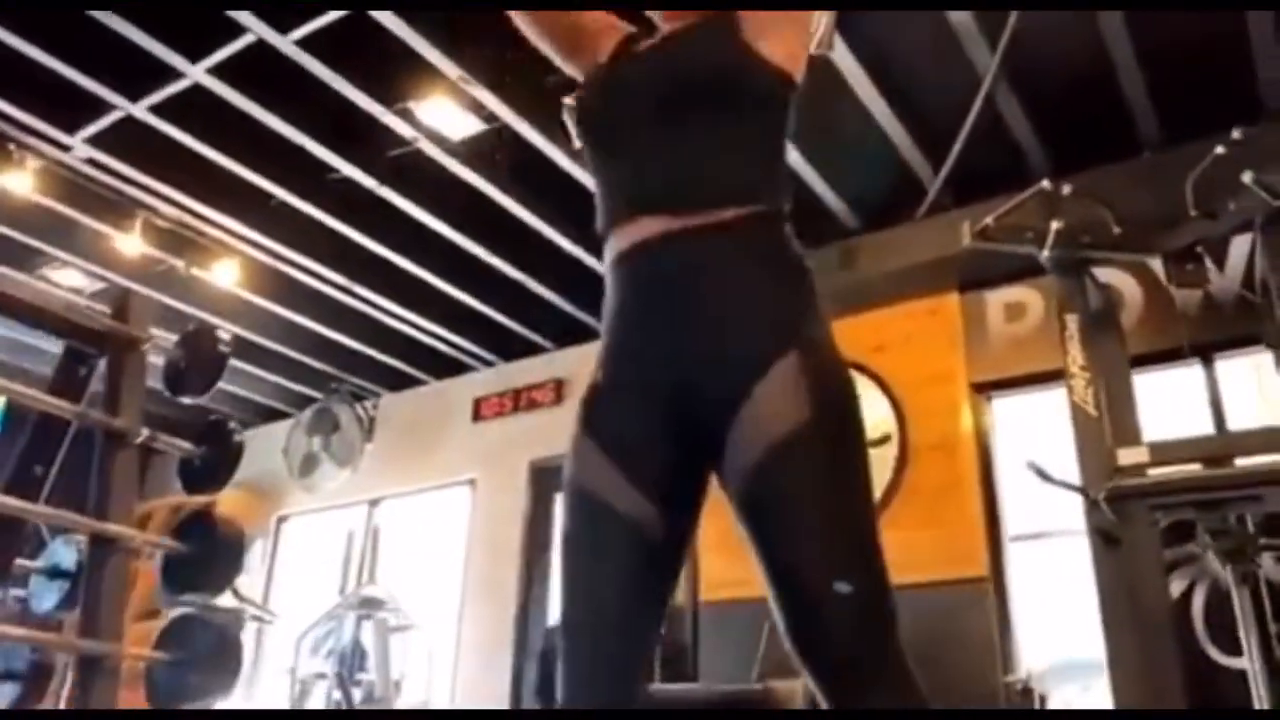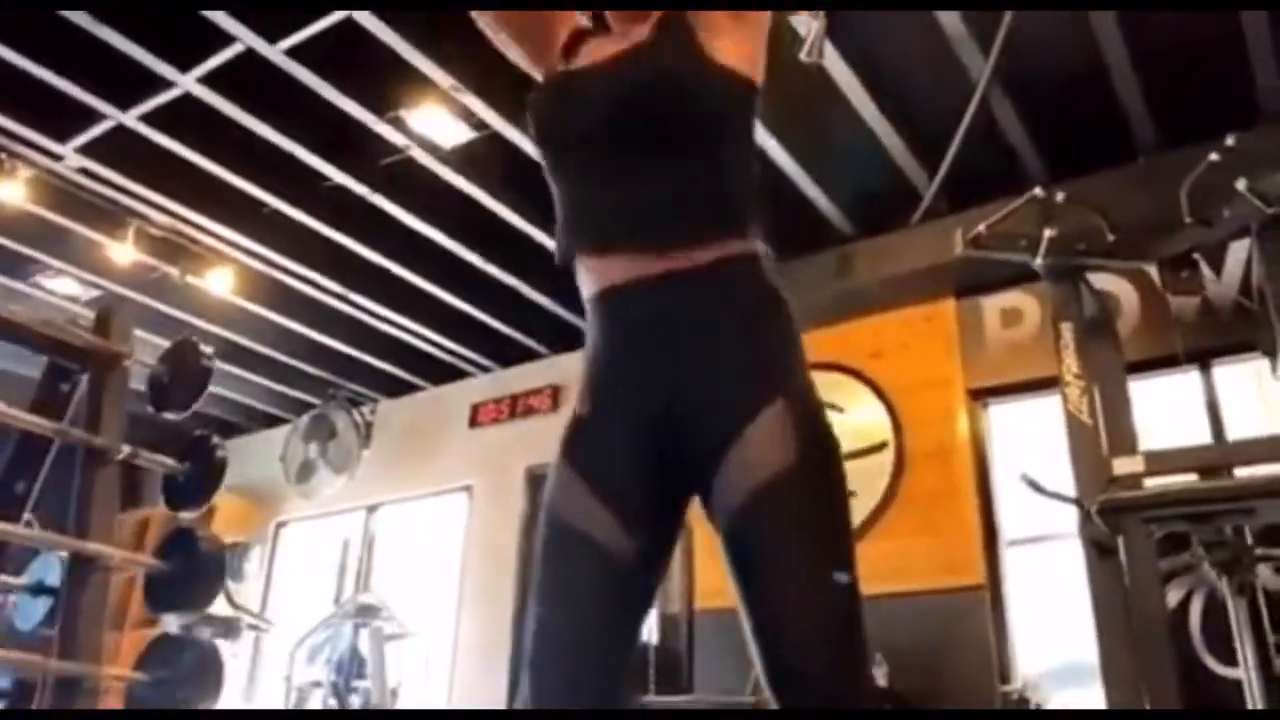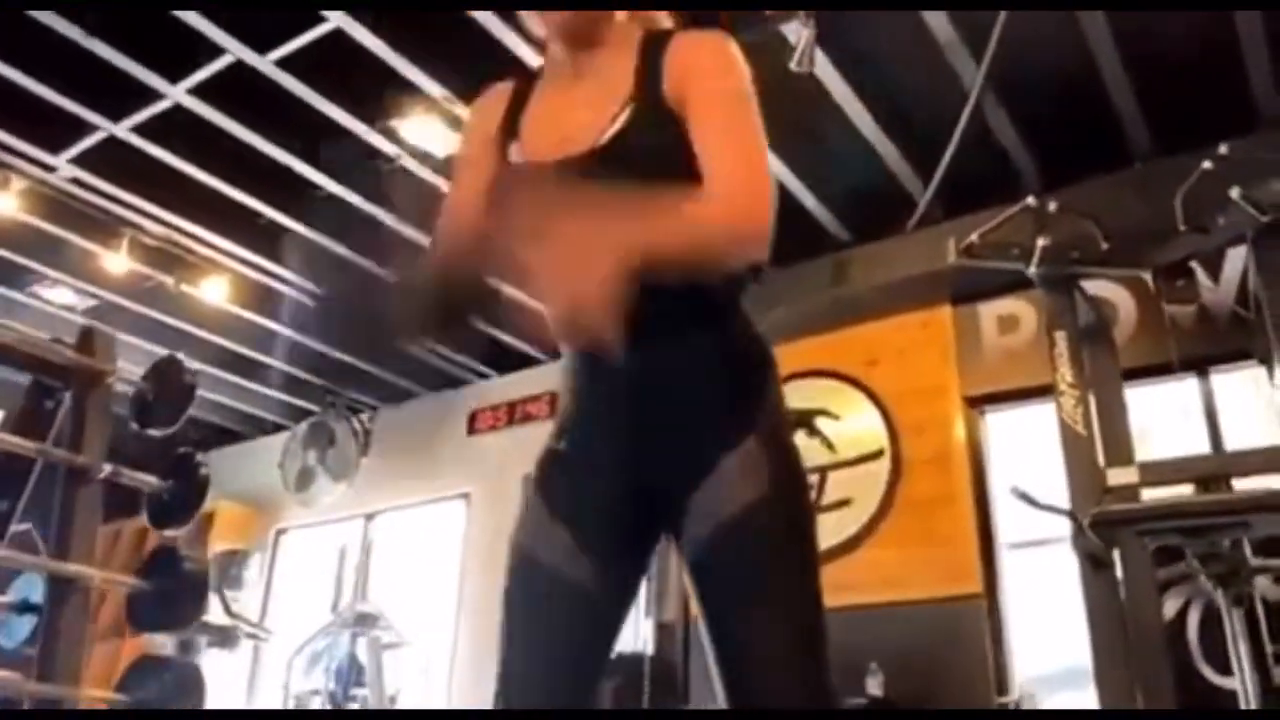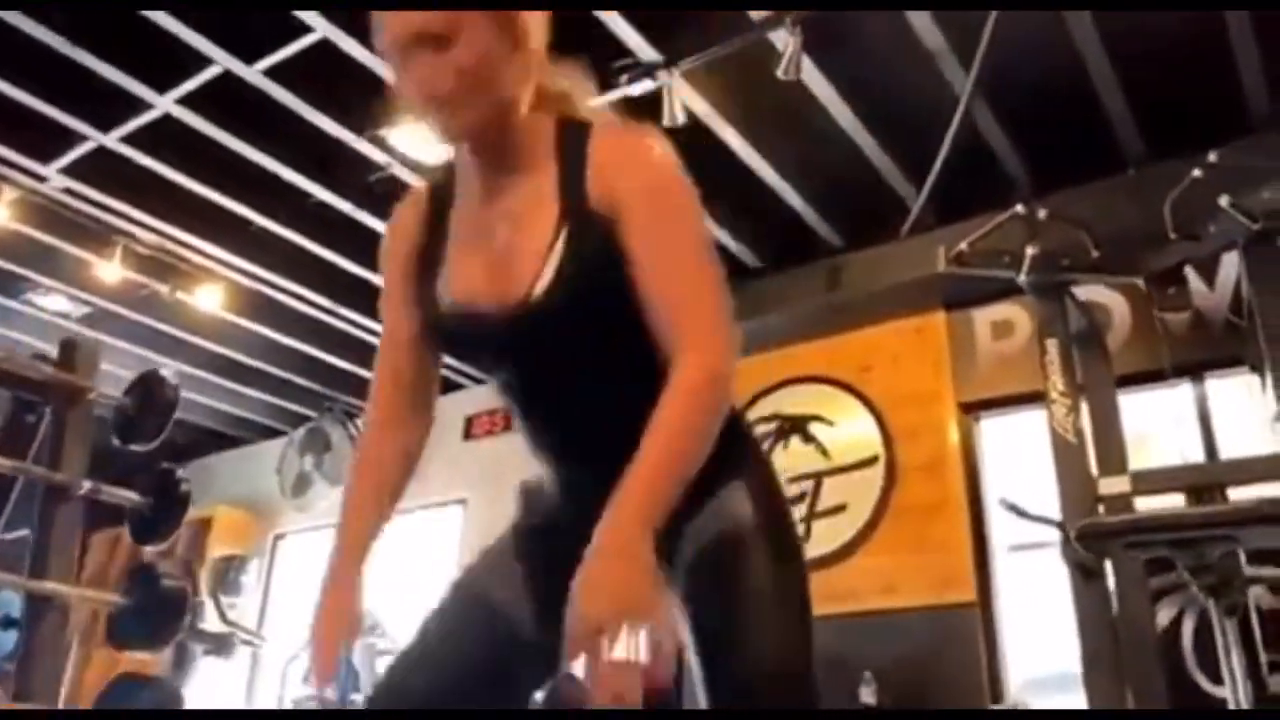
dt=0.2s
person 1, frame 1
left shoulder: (764, 26)
right shoulder: (607, 49)
left hip: (756, 323)
right hip: (638, 350)
left knee: (846, 644)
right knee: (591, 665)
person 1, frame 2
left shoulder: (718, 25)
right shoulder: (565, 50)
left hip: (737, 356)
right hip: (619, 379)
left knee: (822, 679)
right knee: (559, 692)
person 1, frame 3
left shoulder: (690, 61)
right shoulder: (504, 110)
left elbow: (746, 216)
right elbow: (452, 242)
left wrist: (616, 243)
left hip: (714, 420)
right hip: (596, 429)
left knee: (783, 697)
right knee: (530, 698)
person 1, frame 4
left shoulder: (615, 159)
right shoulder: (418, 224)
left elbow: (705, 361)
right elbow: (394, 418)
left wrist: (624, 532)
right wrist: (343, 577)
left hip: (704, 490)
right hip: (579, 514)
right knee: (411, 701)
